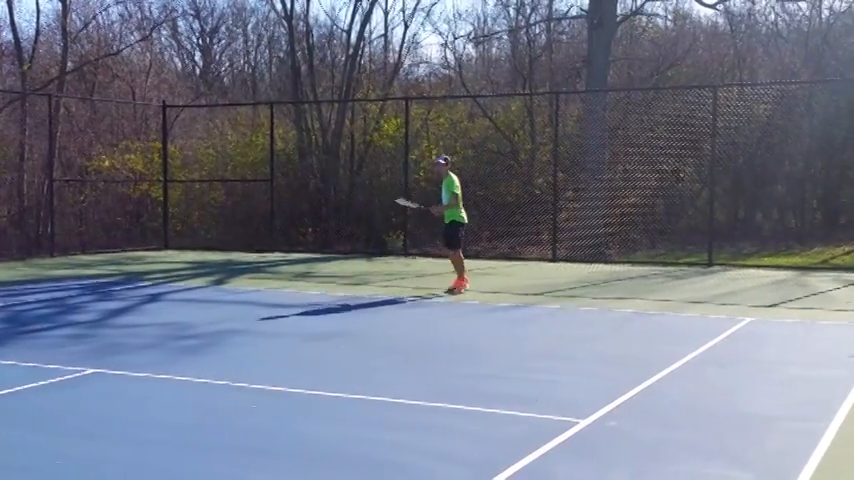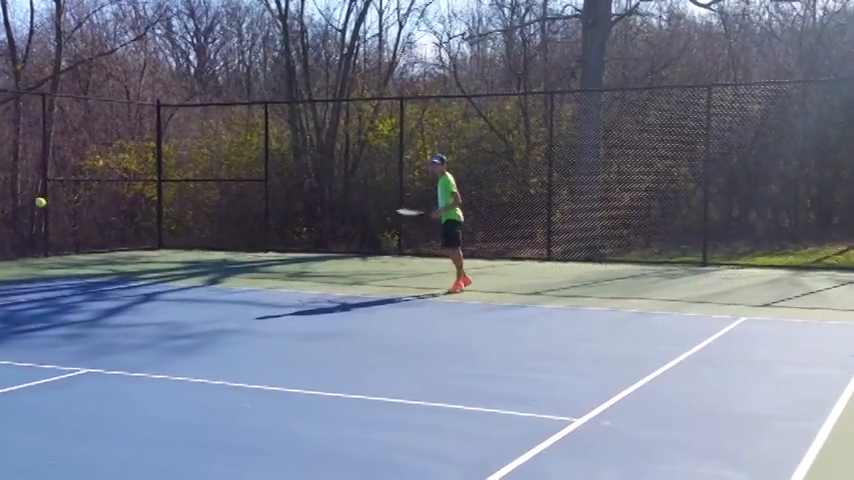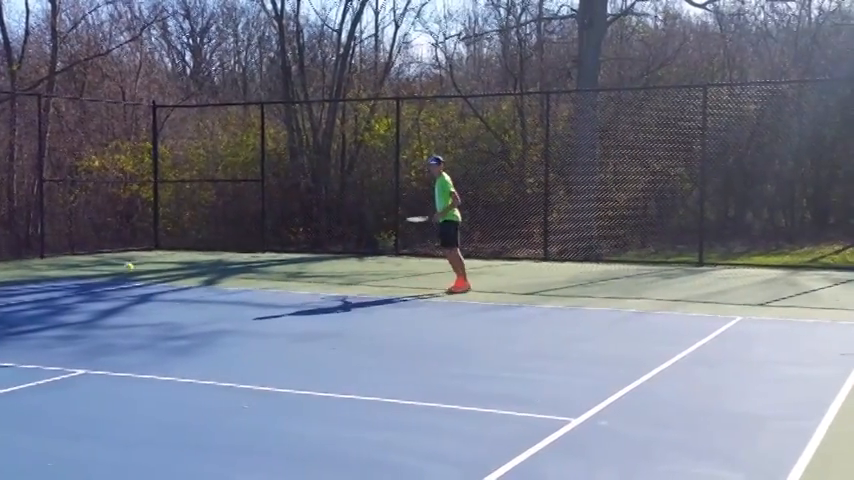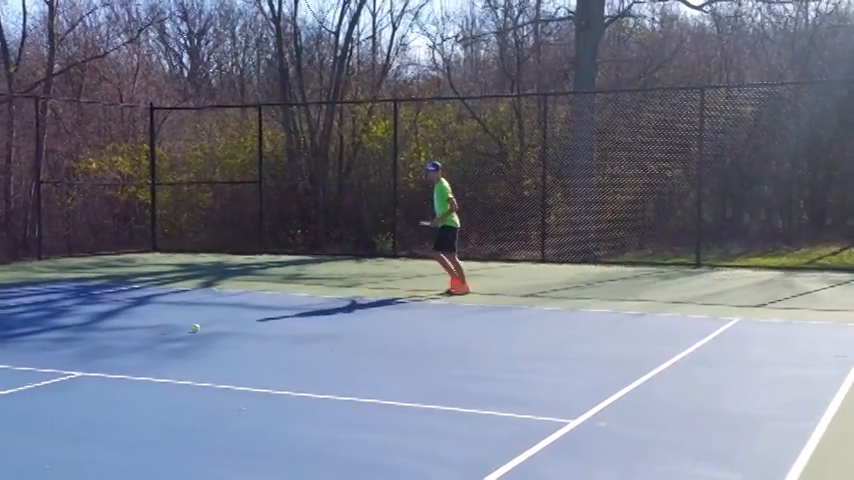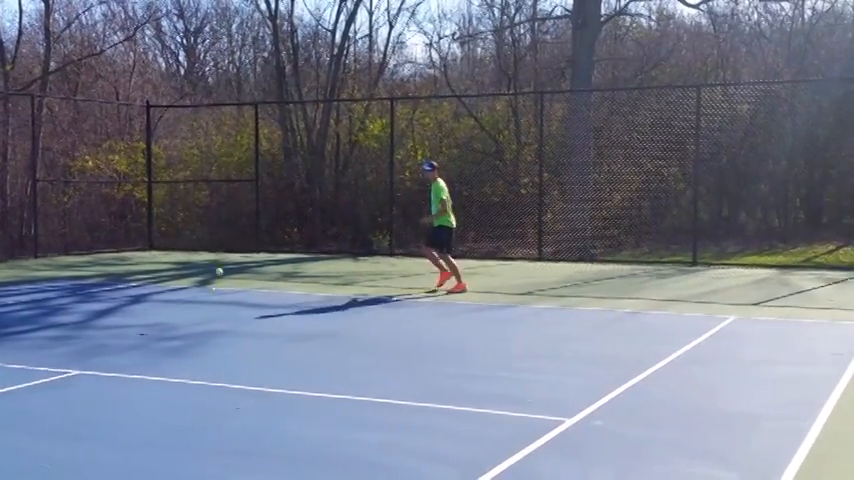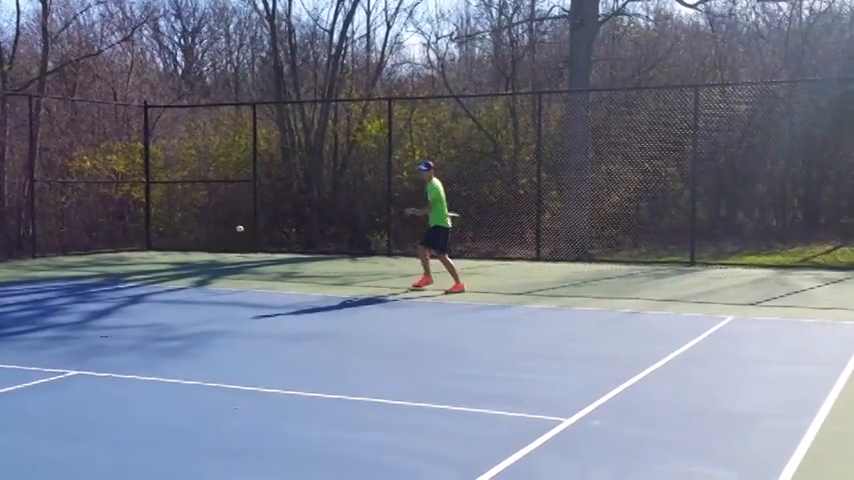
dt=0.1s
person 1, frame 1
left shoulder: (451, 180)
right shoulder: (446, 180)
left elbow: (456, 203)
left wrist: (439, 208)
right wrist: (441, 210)
left hip: (456, 220)
right hip: (450, 220)
left knee: (455, 251)
right knee: (451, 251)
left ankle: (462, 281)
right ankle: (461, 278)
person 1, frame 2
left shoulder: (447, 179)
right shoulder: (442, 179)
left elbow: (457, 201)
left wrist: (441, 210)
right wrist: (439, 211)
left hip: (452, 219)
right hip: (447, 219)
left knee: (454, 250)
right knee: (451, 251)
left ankle: (460, 280)
right ankle: (463, 278)
person 1, frame 3
left shoulder: (444, 180)
right shoulder: (439, 180)
left elbow: (457, 201)
left wrist: (442, 213)
right wrist: (439, 214)
left hip: (450, 220)
right hip: (445, 220)
left knee: (452, 251)
right knee: (448, 251)
left ankle: (463, 282)
right ankle: (461, 280)
person 1, frame 4
left shoulder: (442, 186)
right shoulder: (438, 186)
left elbow: (455, 207)
left wrist: (439, 220)
right wrist: (438, 220)
left hip: (448, 225)
right hip: (444, 225)
left knee: (449, 255)
right knee: (440, 255)
left ankle: (463, 285)
right ankle: (456, 279)
person 1, frame 5
left shoulder: (438, 186)
right shoulder: (435, 185)
left elbow: (444, 209)
left wrist: (430, 218)
right wrist: (432, 219)
left hip: (444, 224)
right hip: (439, 224)
left ankle: (461, 284)
right ankle: (445, 272)
person 1, frame 6
left shoulder: (432, 185)
right shoulder: (433, 184)
left elbow: (429, 209)
left wrist: (414, 211)
left hip: (440, 225)
right hip: (436, 225)
left knee: (441, 255)
right knee: (422, 249)
left ankle: (459, 284)
right ankle: (427, 277)
